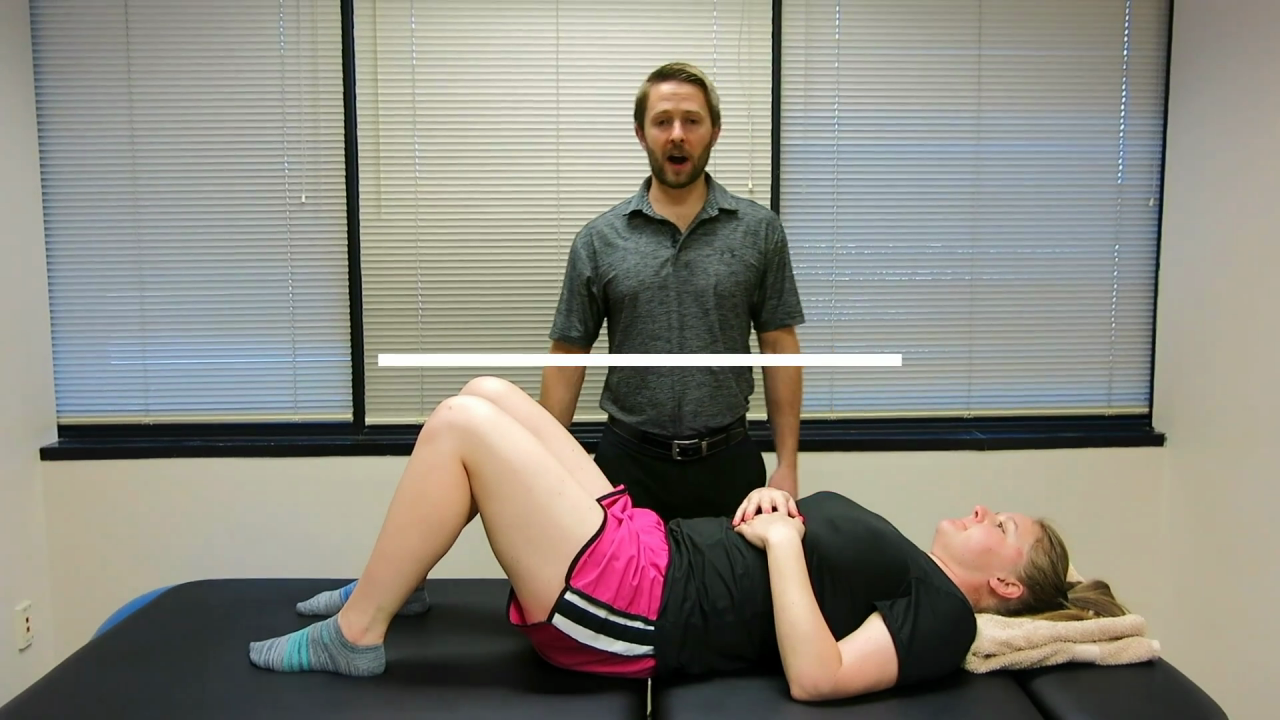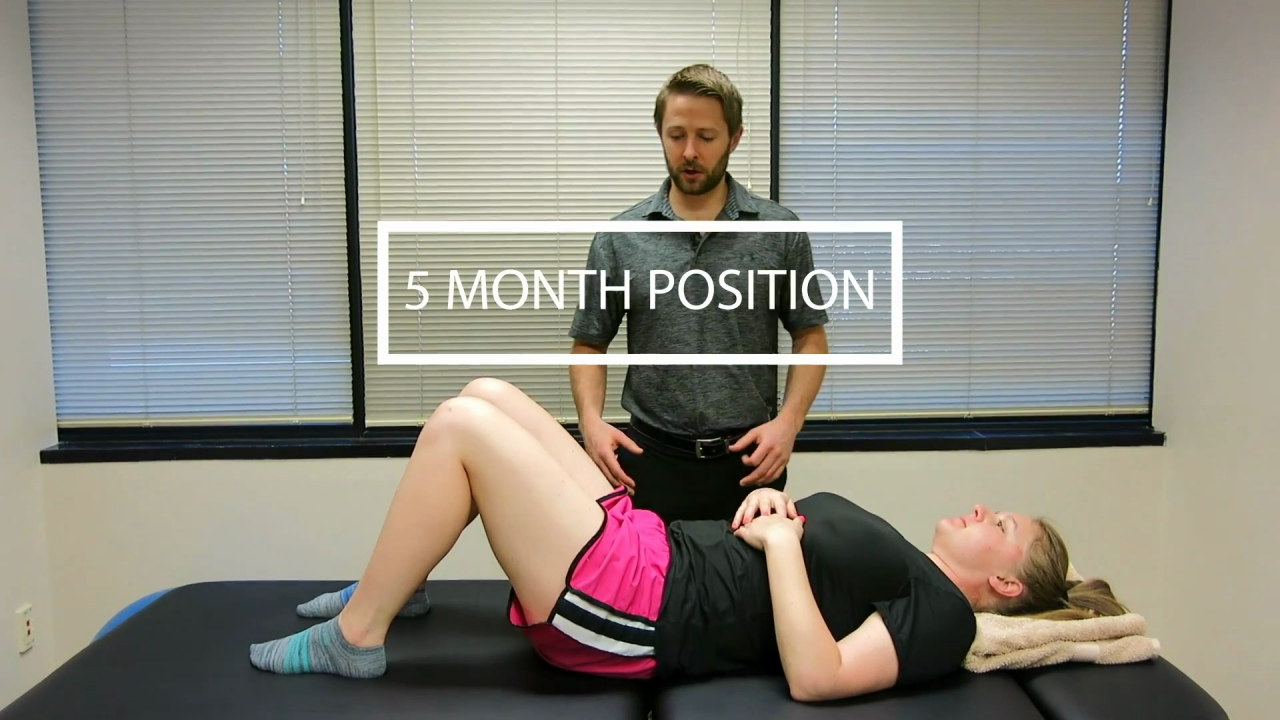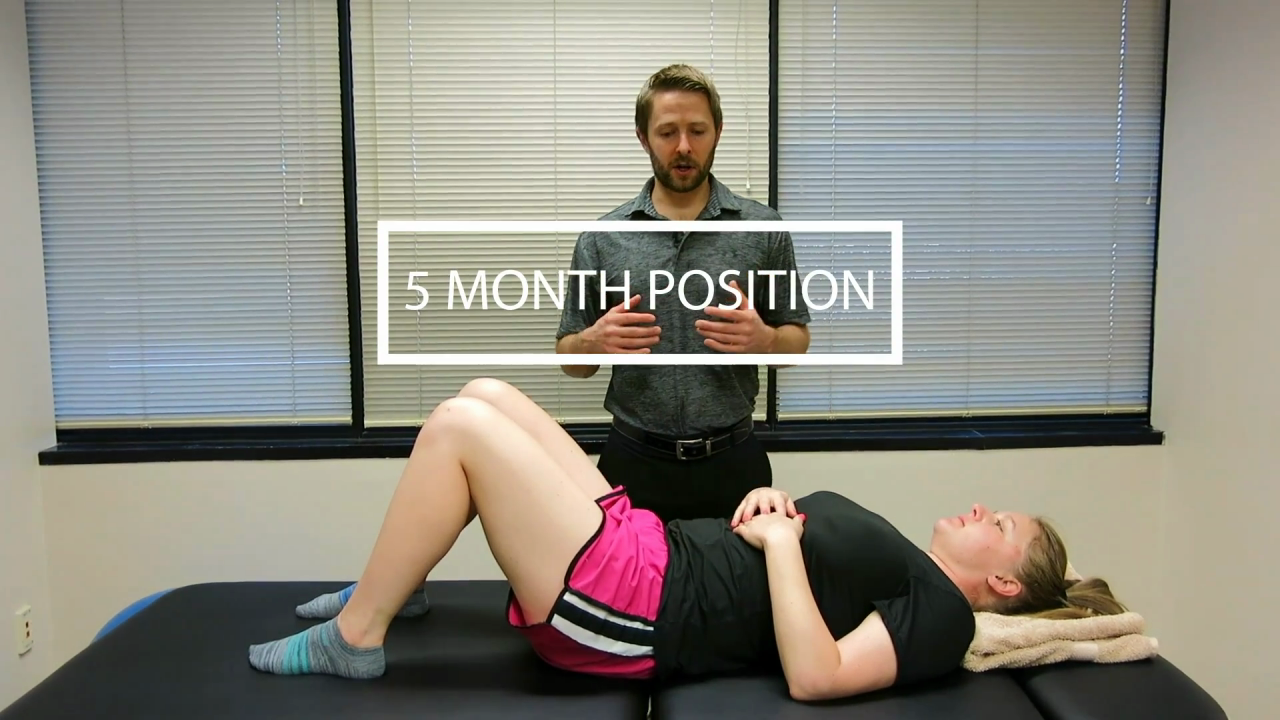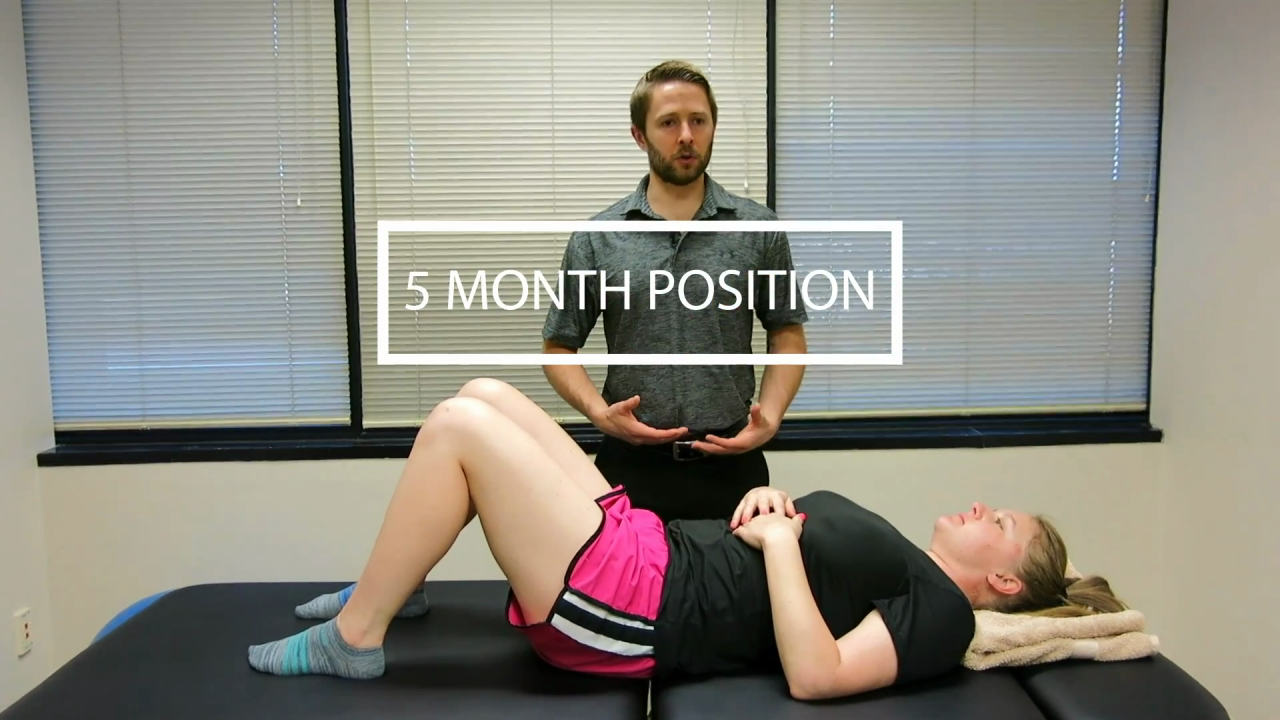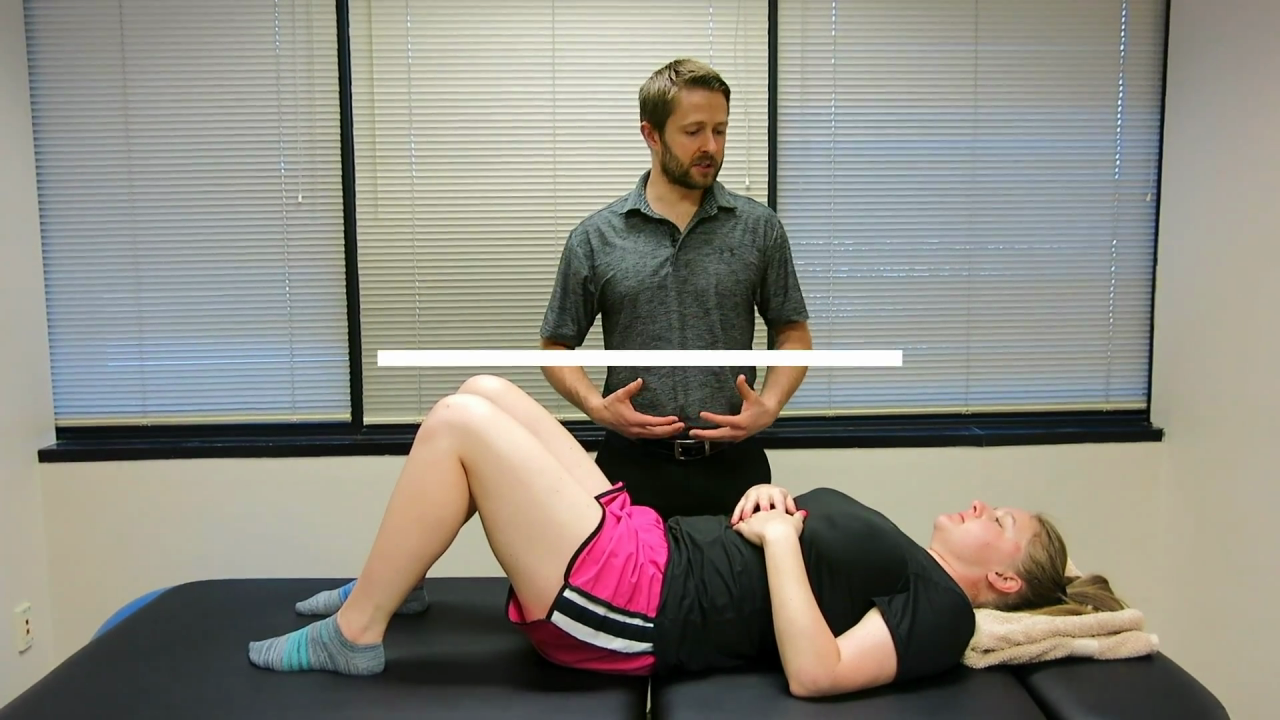
dt=1s
person 1, frame 1
left shoulder: (941, 616)
right shoulder: (907, 571)
left elbow: (814, 677)
left wrist: (781, 541)
right wrist: (773, 501)
left hip: (633, 609)
right hip: (650, 545)
left knee: (459, 424)
right knee: (486, 394)
left ankle: (355, 635)
right ankle: (394, 582)
person 1, frame 2
left shoulder: (941, 617)
right shoulder: (906, 571)
left elbow: (815, 677)
left wrist: (780, 541)
right wrist: (772, 503)
left hip: (633, 611)
right hip: (648, 546)
left knee: (460, 426)
right knee: (486, 395)
left ankle: (356, 635)
right ankle: (396, 583)
person 1, frame 3
left shoulder: (939, 615)
right shoulder: (904, 570)
left elbow: (814, 676)
left wrist: (780, 542)
right wrist: (770, 502)
left hip: (632, 611)
right hip: (648, 547)
left knee: (458, 428)
right knee: (485, 396)
left ankle: (356, 636)
right ankle: (395, 583)
person 1, frame 4
left shoulder: (940, 614)
right shoulder: (903, 568)
left elbow: (815, 676)
left wrist: (779, 542)
right wrist: (770, 500)
left hip: (631, 610)
right hip: (647, 546)
left knee: (459, 427)
right knee: (485, 396)
left ankle: (355, 637)
right ankle: (396, 583)
person 1, frame 5
left shoulder: (940, 612)
right shoulder: (905, 567)
left elbow: (815, 672)
left wrist: (780, 539)
right wrist: (770, 498)
left hip: (631, 608)
right hip: (645, 542)
left knee: (459, 424)
right knee: (484, 392)
left ankle: (356, 633)
right ankle: (396, 581)
person 2, frame 1
left shoulder: (759, 231)
right shoulder: (599, 240)
left elbow: (779, 348)
right elbow: (568, 356)
left wrist: (786, 462)
left hip: (727, 462)
right hip: (630, 462)
person 2, frame 2
left shoulder: (780, 231)
right shoulder: (619, 239)
left elbow: (809, 337)
right elbow: (589, 344)
left wrist: (788, 421)
right wrist: (591, 420)
left hip: (747, 463)
right hip: (652, 461)
person 2, frame 3
left shoulder: (763, 229)
right shoulder: (603, 238)
left elbow: (797, 340)
right elbow: (571, 360)
left wrist: (764, 337)
right wrist: (594, 341)
left hip: (732, 461)
right hip: (636, 463)
person 2, frame 4
left shoulder: (758, 229)
right shoulder: (597, 239)
left elbow: (787, 337)
right elbow: (559, 348)
left wrist: (770, 418)
right wrist: (599, 412)
left hip: (731, 462)
right hip: (633, 465)
person 2, frame 5
left shoulder: (759, 227)
right shoulder: (595, 237)
left elbow: (793, 335)
right elbow: (555, 347)
left wrist: (769, 405)
right wrist: (596, 406)
left hip: (733, 462)
right hip: (634, 464)
